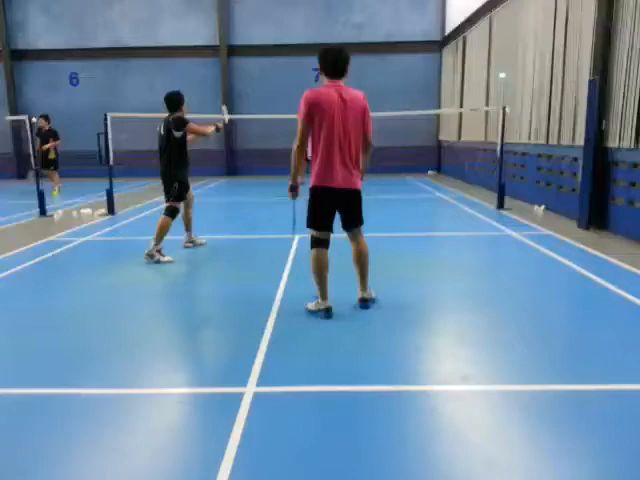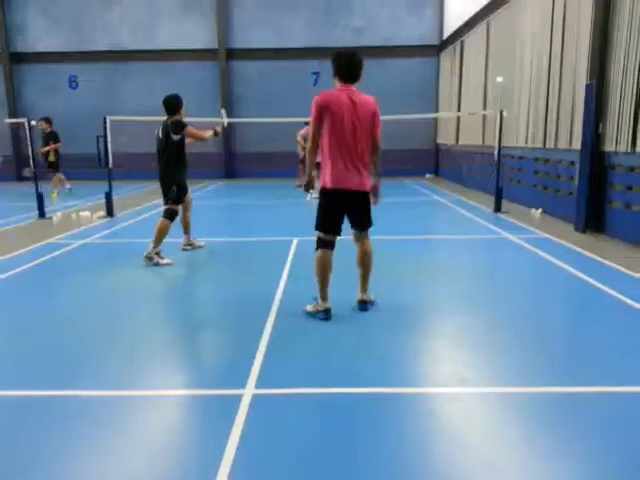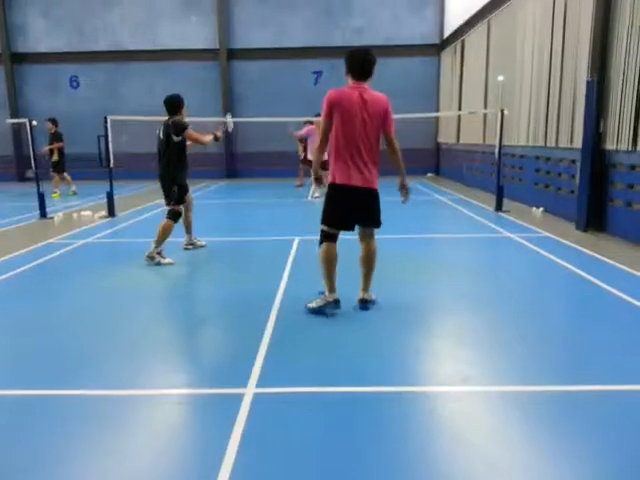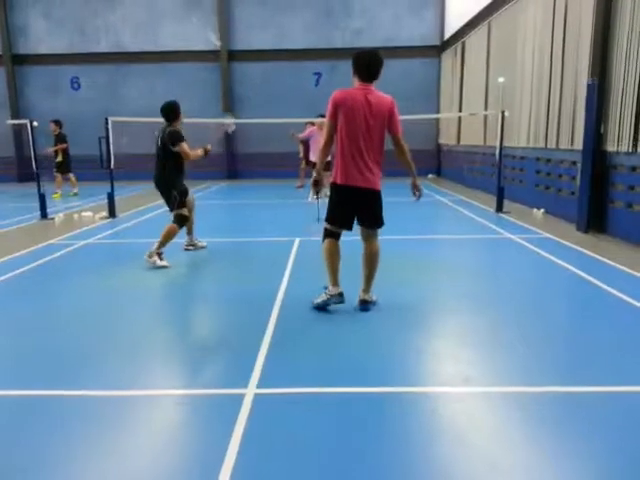
dt=0.2s
person 1, frame 1
left shoulder: (312, 97)
right shoulder: (360, 98)
left elbow: (300, 144)
right elbow: (368, 144)
left wrist: (294, 179)
left hip: (322, 183)
right hip: (351, 183)
left knee: (320, 241)
right knee: (357, 236)
left ankle: (323, 302)
right ankle: (365, 292)
person 1, frame 2
left shoulder: (323, 100)
right shoulder: (370, 103)
left elbow: (313, 146)
right elbow: (376, 148)
left wrist: (308, 175)
right wrist: (376, 179)
left hip: (333, 185)
right hip: (361, 185)
left knee: (325, 243)
right knee: (363, 238)
left ankle: (323, 303)
right ankle: (364, 295)
person 1, frame 3
left shoulder: (334, 97)
right shoulder: (382, 101)
left elbow: (322, 141)
right elbow: (392, 145)
left wrist: (316, 168)
right wrist: (403, 178)
left hip: (340, 181)
right hip: (369, 183)
left knee: (328, 237)
right knee: (368, 237)
left ankle: (330, 295)
right ankle: (365, 294)
person 1, frame 4
left shoulder: (339, 98)
right shoulder: (388, 103)
left elbow: (327, 141)
right elbow: (400, 145)
left wrist: (318, 172)
right wrist: (414, 177)
left hip: (343, 181)
right hip: (372, 184)
left knee: (331, 234)
right knee: (370, 238)
left ankle: (334, 289)
right ankle: (365, 295)
person 2, frame 1
left shoulder: (167, 122)
right shoulder: (177, 120)
right elbow: (204, 132)
left wrist: (193, 135)
right wrist: (216, 127)
left hip: (176, 172)
right hip: (174, 173)
left knee: (189, 199)
right knee: (172, 209)
left ankle: (189, 238)
right ankle: (153, 250)
person 2, frame 2
left shoulder: (166, 125)
right shoulder: (176, 124)
right elbow: (202, 136)
left wrist: (191, 139)
right wrist: (214, 131)
left hip: (175, 175)
right hip: (172, 176)
left knee: (187, 202)
right knee: (171, 212)
left ankle: (188, 240)
right ankle: (152, 253)
person 2, frame 3
left shoulder: (167, 125)
right shoulder: (176, 124)
right elbow: (202, 140)
left wrist: (189, 142)
right wrist: (215, 136)
left hip: (175, 175)
right hip: (172, 176)
left knee: (188, 203)
right knee: (174, 212)
left ankle: (189, 240)
right ankle: (154, 252)
person 2, frame 4
left shoulder: (165, 131)
right shoulder: (174, 133)
right elbow: (190, 156)
right wrist: (204, 150)
left hip: (172, 180)
right hip: (168, 182)
left knee: (190, 204)
right knee: (182, 218)
left ankle: (190, 241)
right ankle: (155, 253)
